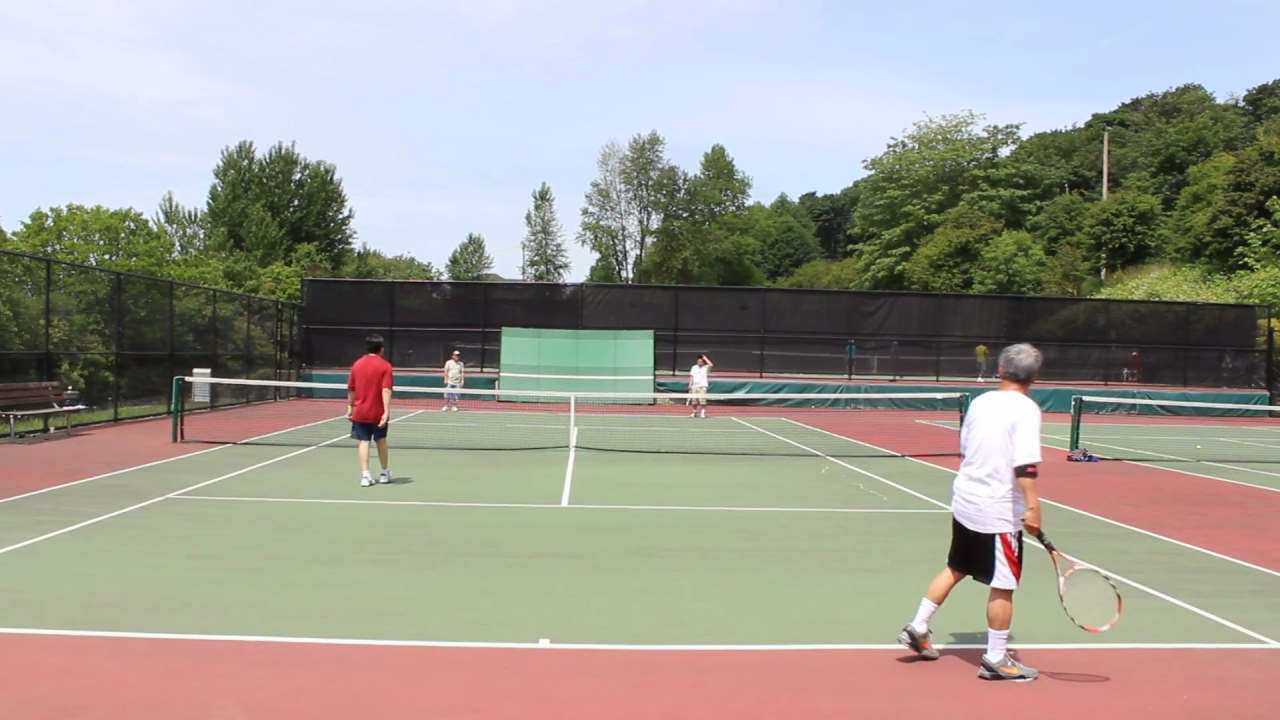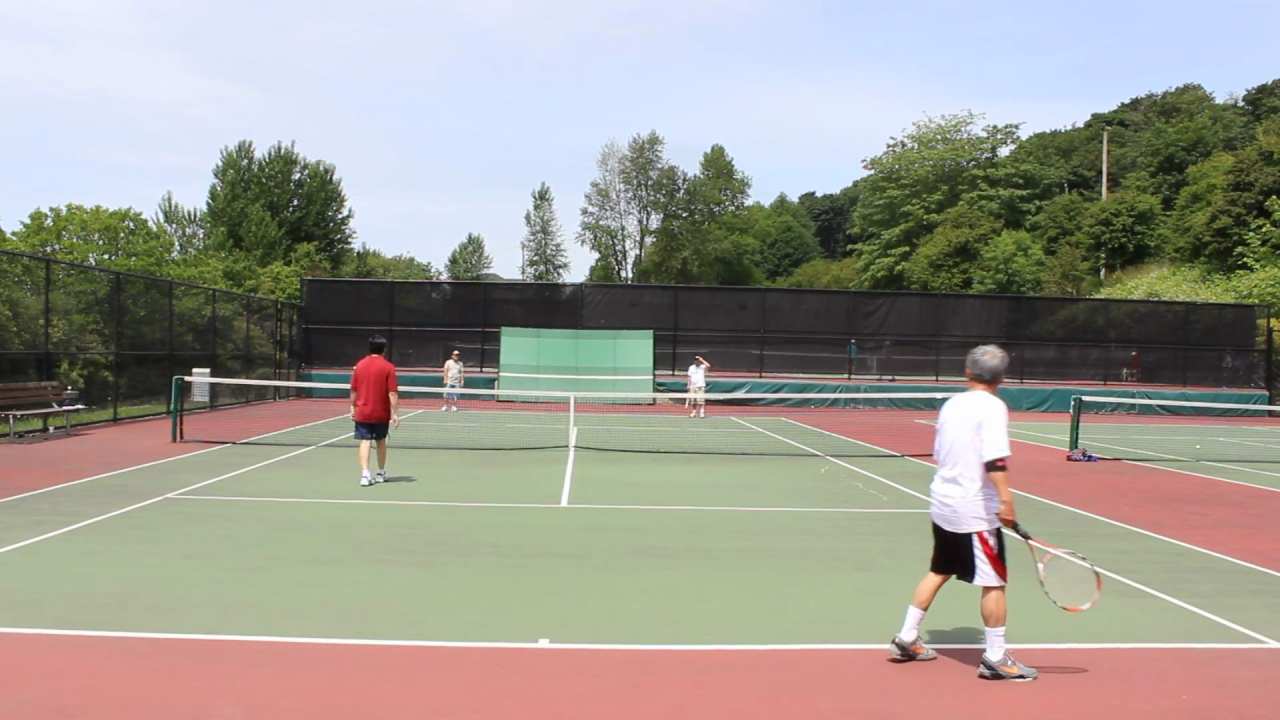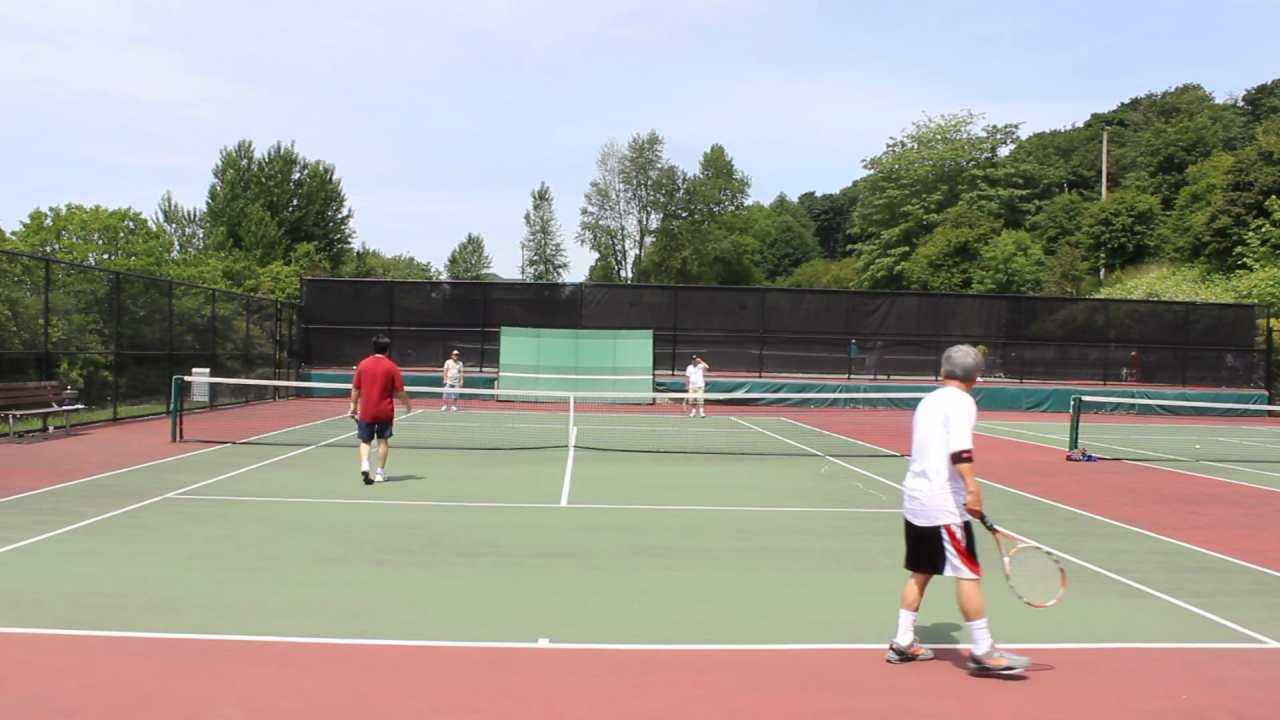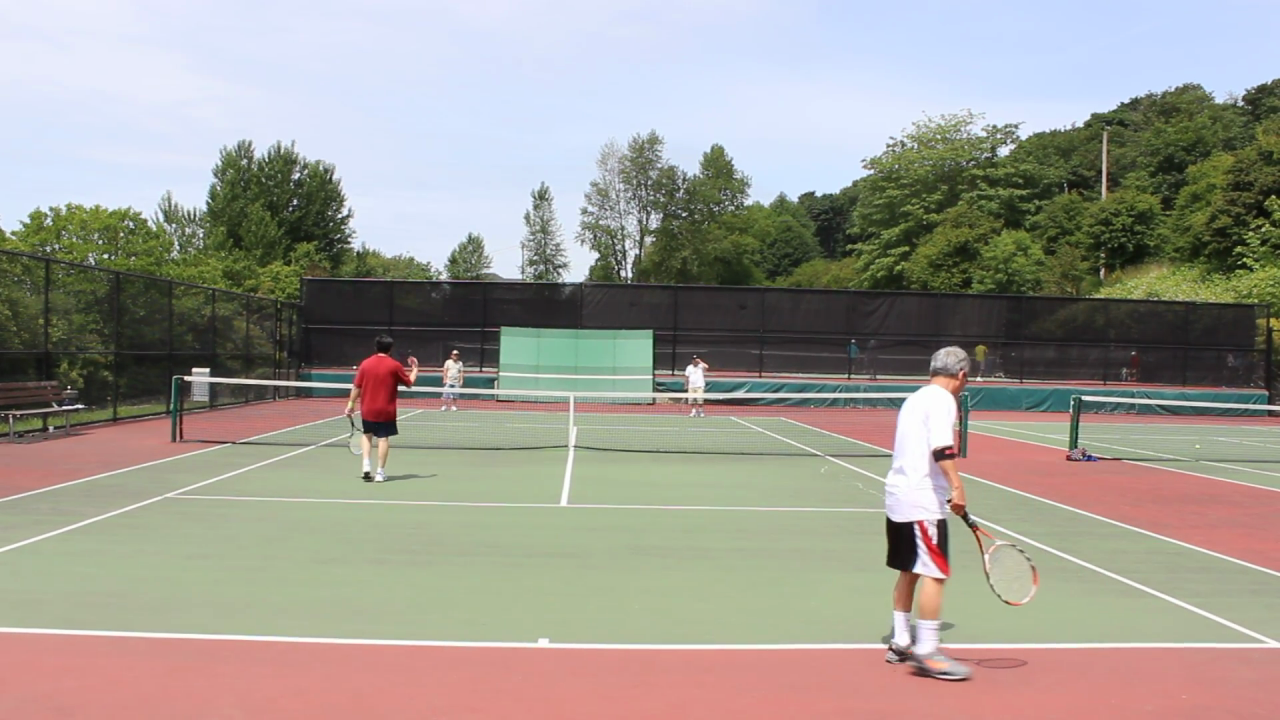
dt=0.2s
person 1, frame 1
left shoulder: (980, 402)
right shoulder: (1026, 409)
right elbow: (1025, 464)
right wrist: (1033, 507)
left hip: (965, 501)
right hip: (998, 510)
left knee: (956, 568)
right knee: (1003, 585)
left ankle: (918, 628)
right ankle: (996, 659)
person 1, frame 2
left shoulder: (951, 405)
right shoulder: (993, 407)
right elbow: (994, 458)
right wrist: (1005, 500)
left hip: (943, 503)
right hip: (975, 511)
left knee: (939, 572)
right knee: (993, 583)
left ankle: (906, 639)
right ankle: (996, 659)
person 1, frame 3
left shoulder: (926, 402)
right shoulder: (961, 402)
right elbow: (960, 452)
right wrist: (972, 490)
left hip: (916, 499)
right hip: (943, 504)
left knee: (920, 572)
right knee: (968, 575)
left ankle: (904, 643)
right ankle: (984, 650)
person 1, frame 4
left shoulder: (915, 399)
right shoulder: (942, 399)
right elbow: (942, 448)
right wrist: (956, 487)
left hip: (901, 495)
right hip: (921, 501)
left knee: (910, 572)
right knee: (933, 574)
left ankle: (901, 643)
right ankle: (929, 651)
